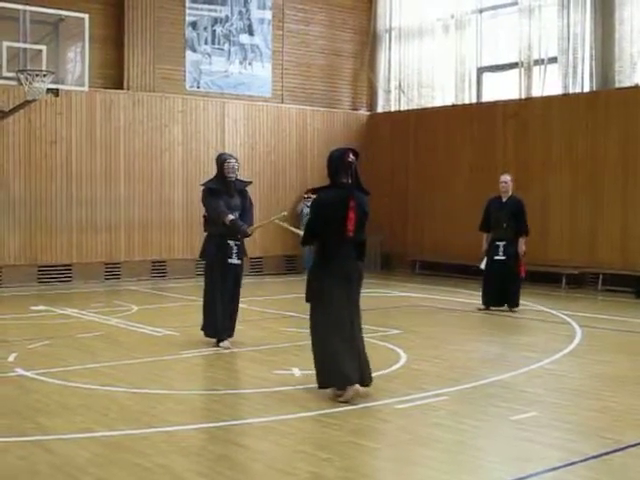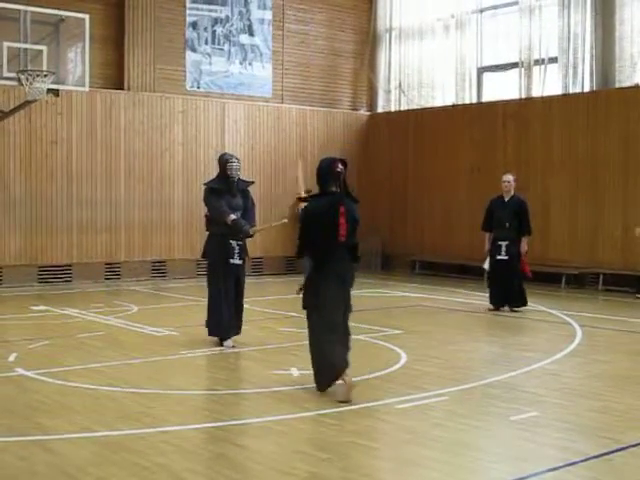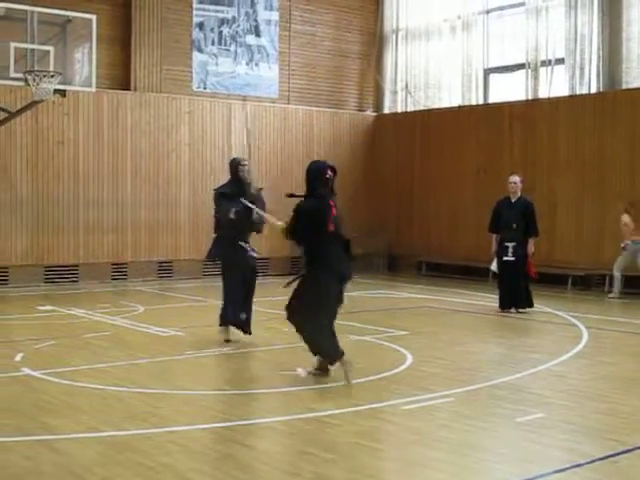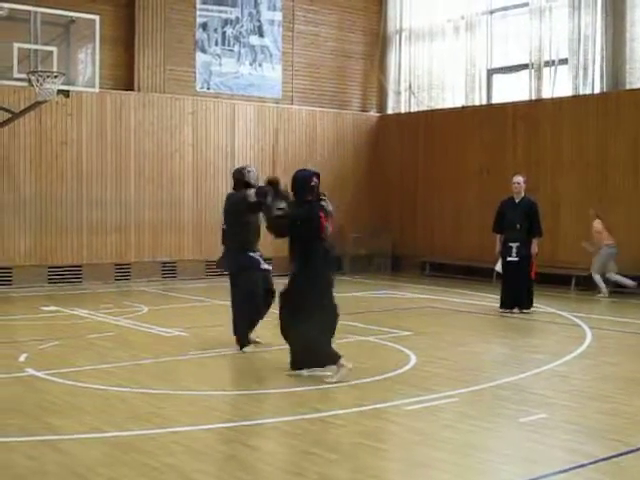
dt=0.2s
person 1, frame 1
left shoulder: (323, 199)
right shoulder: (361, 200)
left elbow: (309, 236)
right elbow: (358, 234)
left wrist: (315, 238)
left hip: (328, 269)
right hip: (352, 268)
left knee: (329, 325)
right knee: (348, 322)
left ankle: (347, 381)
right ankle: (355, 377)
person 1, frame 2
left shoulder: (313, 209)
right shoulder: (350, 207)
left elbow: (303, 247)
right elbow: (350, 240)
left wrist: (303, 253)
left hip: (323, 274)
right hip: (344, 272)
left knee: (326, 327)
right knee: (336, 321)
left ankle: (344, 375)
right ankle: (336, 372)
person 1, frame 3
left shoulder: (305, 208)
right shoulder: (332, 203)
left elbow: (296, 235)
left wrist: (292, 229)
left hip: (321, 268)
right hip: (339, 266)
left knee: (311, 316)
right knee: (318, 314)
left ankle: (338, 358)
right ankle: (324, 361)
person 1, frame 4
left shoulder: (299, 214)
right shoulder: (319, 208)
left elbow: (277, 229)
right wrist: (278, 191)
left hip: (308, 275)
right hip: (321, 273)
left knee: (304, 323)
left ankle: (338, 364)
right ankle: (302, 359)
person 2, frame 1
left shoulder: (241, 189)
right shoulder: (211, 190)
left elbow: (248, 211)
right elbow: (219, 211)
left wrist: (245, 227)
right wrist: (235, 224)
left hip: (235, 244)
right hip: (217, 244)
left knee: (232, 289)
right knee: (217, 289)
left ankle: (225, 332)
right ankle: (221, 334)
person 2, frame 2
left shoulder: (243, 189)
right shoulder: (213, 189)
left elbow: (249, 211)
right elbow: (220, 211)
left wrist: (246, 227)
right wrist: (235, 221)
left hip: (237, 244)
right hip: (219, 243)
left knee: (235, 287)
right knee: (220, 287)
left ankle: (226, 331)
right ankle: (224, 333)
person 2, frame 3
left shoulder: (254, 193)
right shoulder: (224, 193)
left elbow: (260, 210)
right elbow: (224, 215)
left wrist: (258, 221)
right wrist: (238, 212)
left hip: (242, 243)
right hip: (227, 244)
left knee: (246, 283)
left ankle: (232, 322)
right ankle: (230, 322)
person 2, frame 4
left shoulder: (255, 198)
right shoulder: (234, 200)
right elbow: (248, 196)
left hip: (251, 253)
right hip: (237, 254)
left knee: (264, 291)
right knee: (249, 293)
left ankle: (243, 334)
right ankle: (243, 338)
person 3, frame 1
left shoulder: (517, 203)
right shoulder: (492, 202)
left elbow: (523, 227)
right elbow: (486, 225)
left wrist: (522, 244)
right wrist: (485, 242)
left hip: (512, 244)
right hip: (495, 243)
left knee: (511, 274)
right knee: (491, 273)
left ankle: (512, 303)
right ankle: (489, 303)
person 3, frame 2
left shoulder: (520, 203)
right shoulder: (494, 202)
left elbow: (525, 227)
right elbow: (488, 225)
left wrist: (524, 244)
right wrist: (487, 242)
left hip: (514, 244)
right hip: (497, 243)
left knee: (514, 274)
right knee: (495, 274)
left ankle: (514, 303)
right ankle: (497, 303)
person 3, frame 3
left shoulder: (527, 204)
right shoulder: (501, 204)
left elbow: (532, 228)
right elbow: (494, 226)
left wrist: (531, 245)
right wrist: (494, 244)
left hip: (521, 245)
right hip: (504, 244)
left knee: (520, 275)
right knee: (504, 275)
left ankle: (520, 304)
right ankle: (505, 304)
person 3, frame 4
left shoulder: (530, 204)
right shoulder: (505, 204)
left elbow: (536, 228)
right elbow: (498, 226)
left wrist: (534, 246)
right wrist: (498, 244)
left hip: (525, 245)
right hip: (508, 245)
left knee: (524, 276)
right knee: (508, 275)
left ankle: (524, 305)
right ankle: (508, 304)
